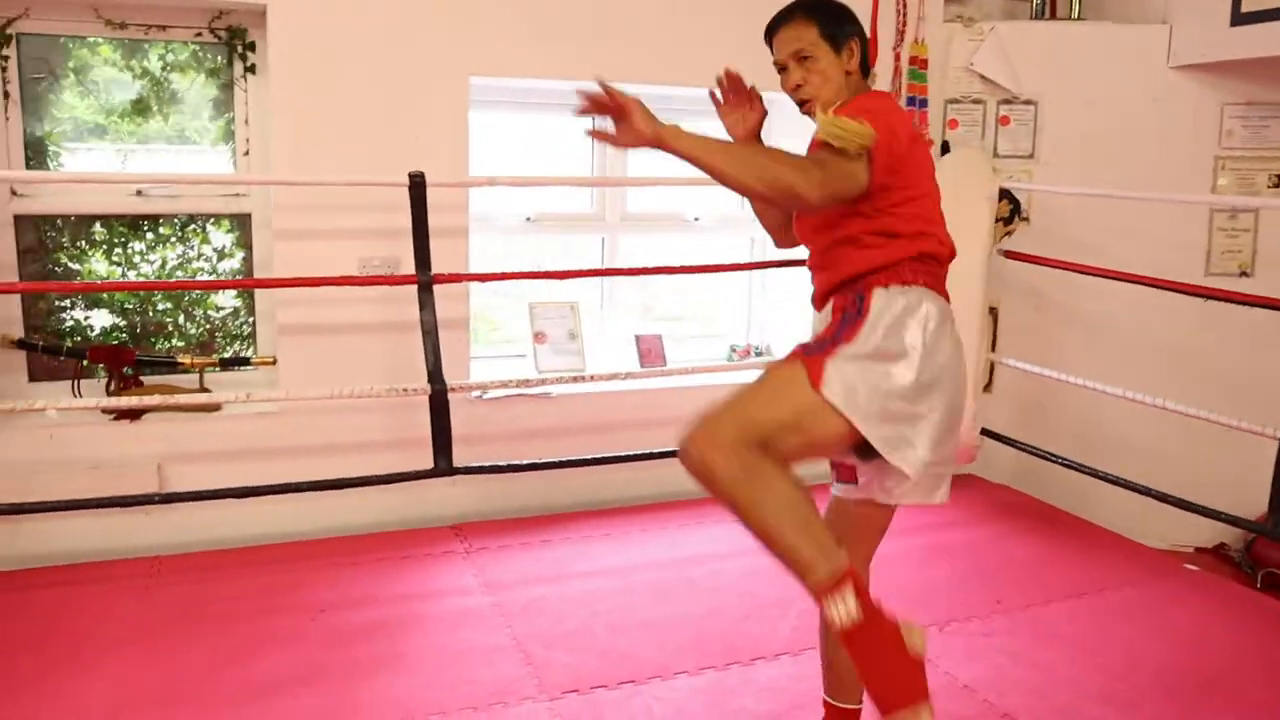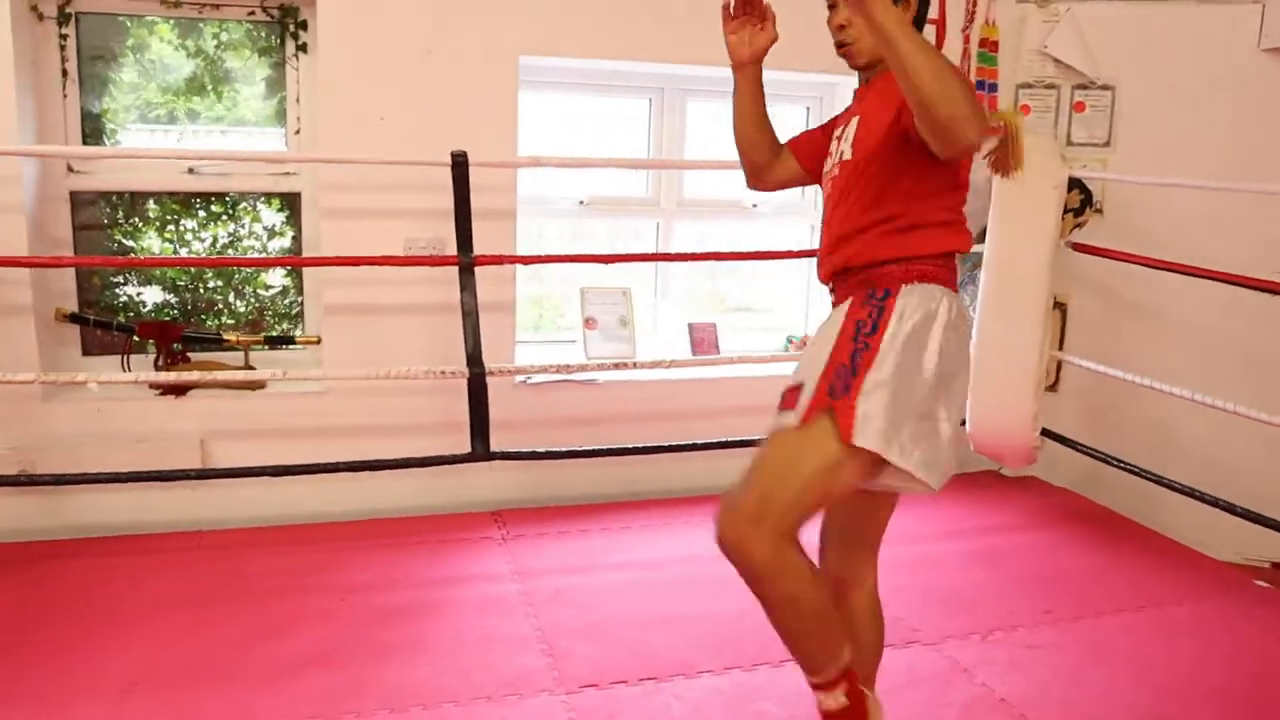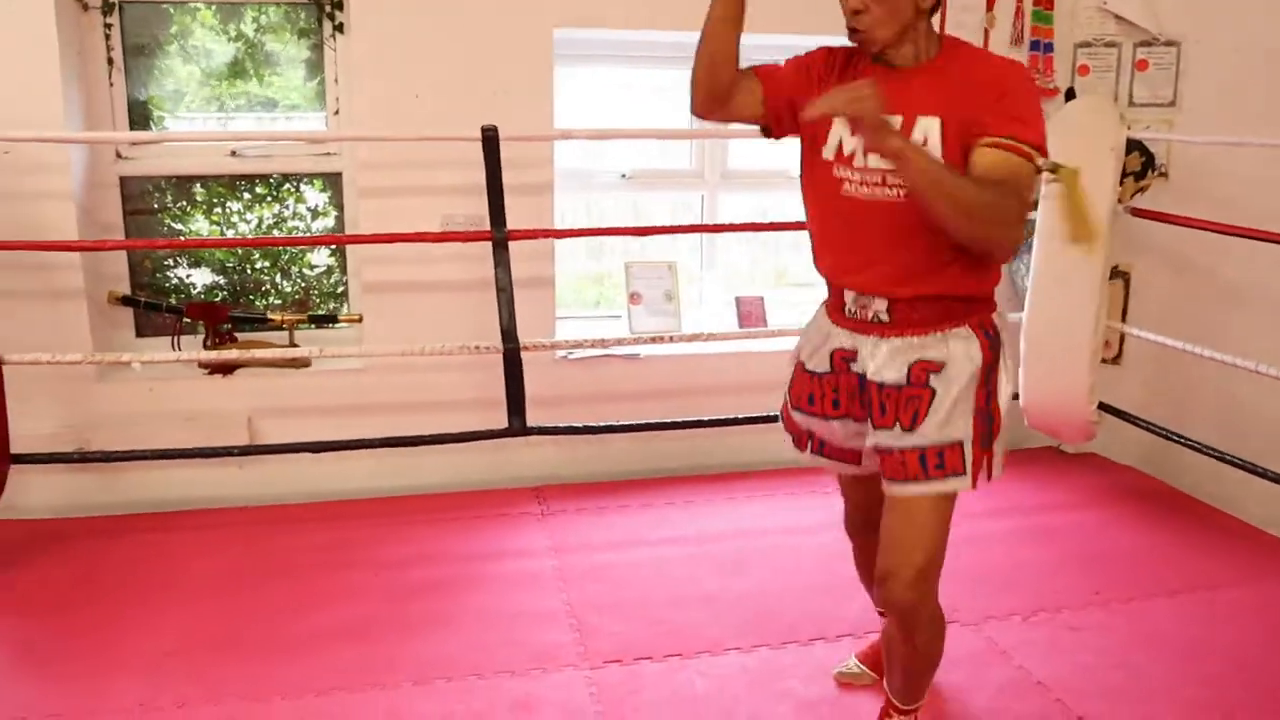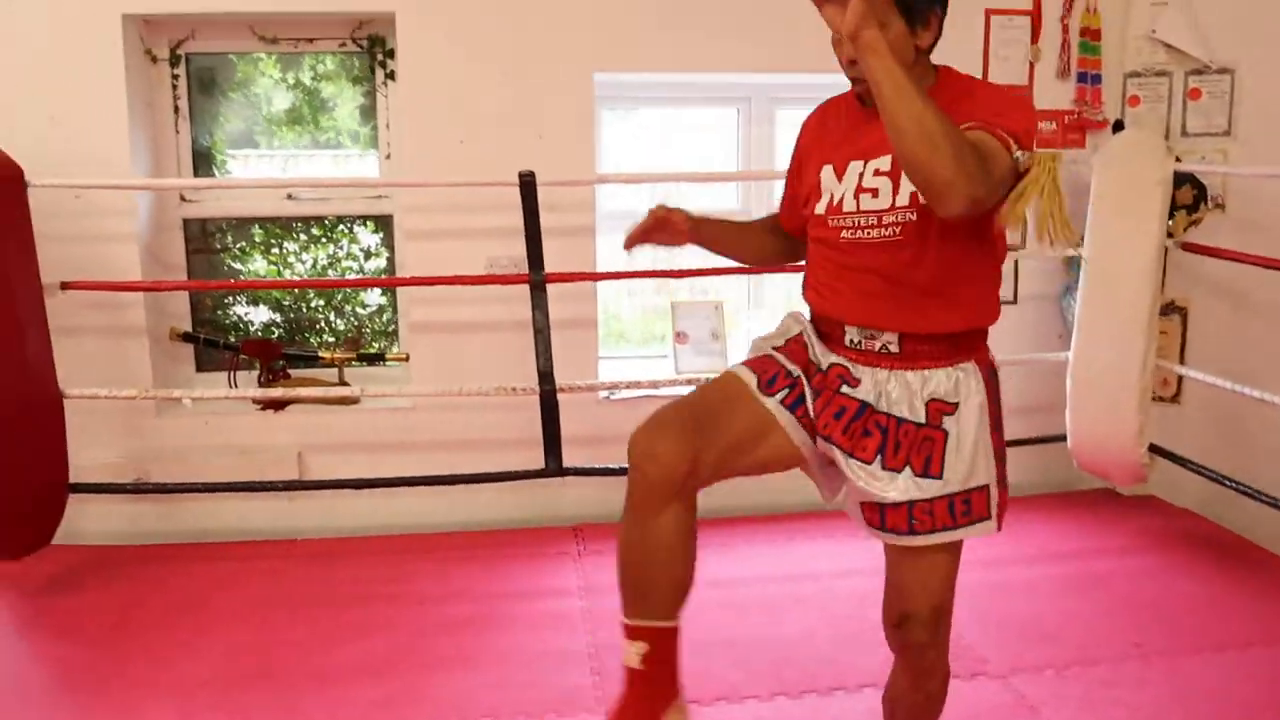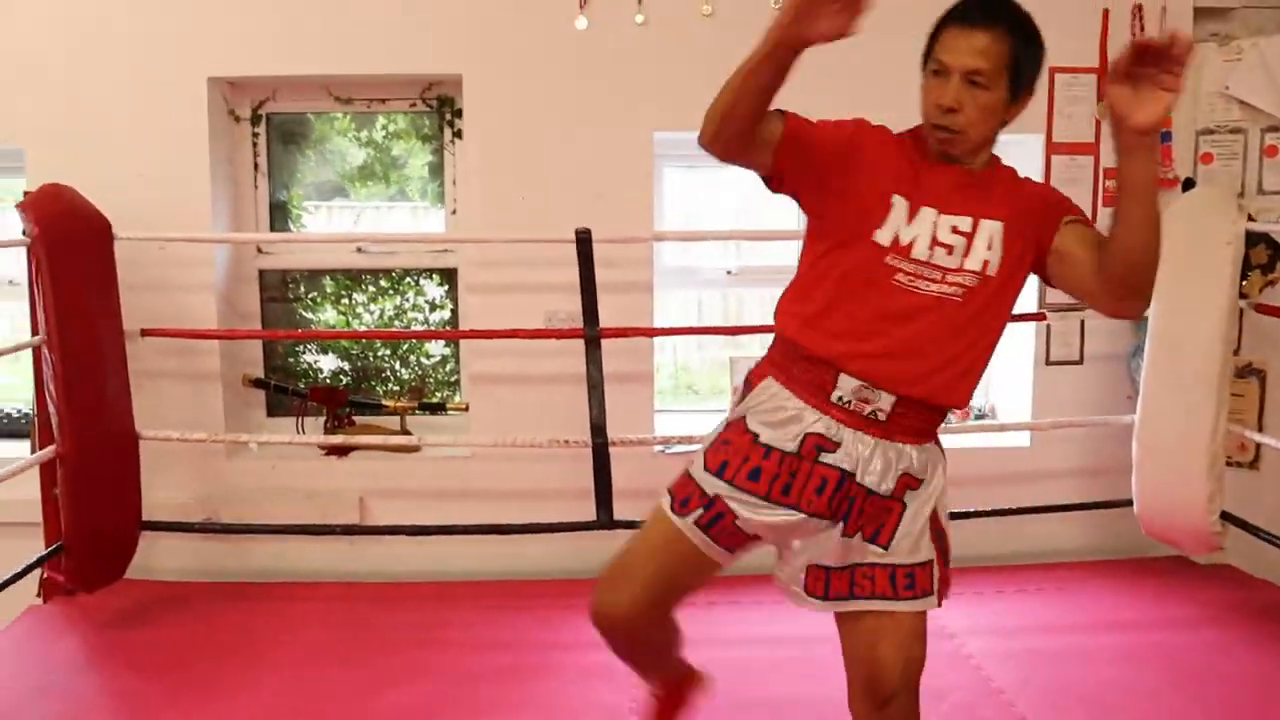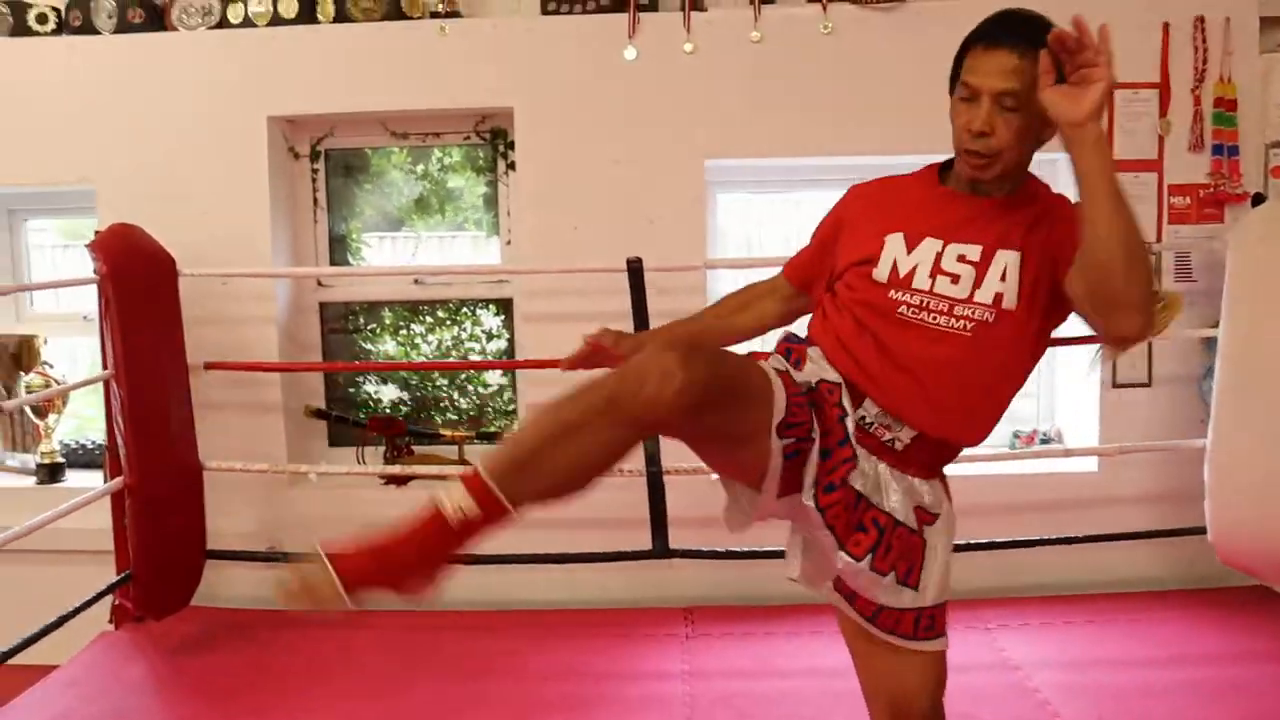
dt=0.4s
person 1, frame 1
left shoulder: (872, 120)
right shoulder: (858, 142)
left elbow: (800, 189)
right elbow: (783, 220)
left wrist: (666, 136)
right wrist: (745, 139)
left hip: (889, 332)
right hip: (889, 363)
left knee: (717, 450)
right knee: (837, 564)
left ankle: (869, 634)
person 1, frame 2
left shoulder: (917, 89)
right shoulder: (867, 103)
left elbow: (962, 135)
right elbow: (764, 170)
right wrist: (747, 67)
left hip: (893, 326)
right hip: (867, 328)
left knee: (746, 526)
right knee: (844, 563)
person 1, frame 3
left shoulder: (995, 87)
right shoulder: (821, 77)
left elbow: (997, 230)
right elbow: (710, 96)
left wrist: (885, 136)
left hip: (941, 352)
right hip: (845, 342)
left knee: (906, 582)
right knee: (863, 519)
right ankle: (896, 641)
person 1, frame 4
left shoulder: (996, 111)
right shoulder: (824, 128)
left elbow: (956, 193)
right wrist: (696, 227)
left hip: (930, 393)
right hip: (824, 362)
left knee: (916, 628)
right knee: (660, 454)
person 1, frame 5
left shoulder: (1032, 208)
right shoulder: (854, 153)
left elbow: (1120, 295)
right elbow: (722, 137)
left wrist: (1132, 141)
left hip: (885, 465)
right hip: (784, 420)
right knee: (622, 609)
person 1, frame 6
left shoulder: (1076, 232)
right shoulder: (875, 202)
left elbow: (1124, 322)
right elbow: (780, 293)
left wrist: (1085, 138)
right wrist: (656, 340)
left hip: (900, 486)
right hip: (809, 416)
right knee: (687, 369)
right ankle: (426, 542)
